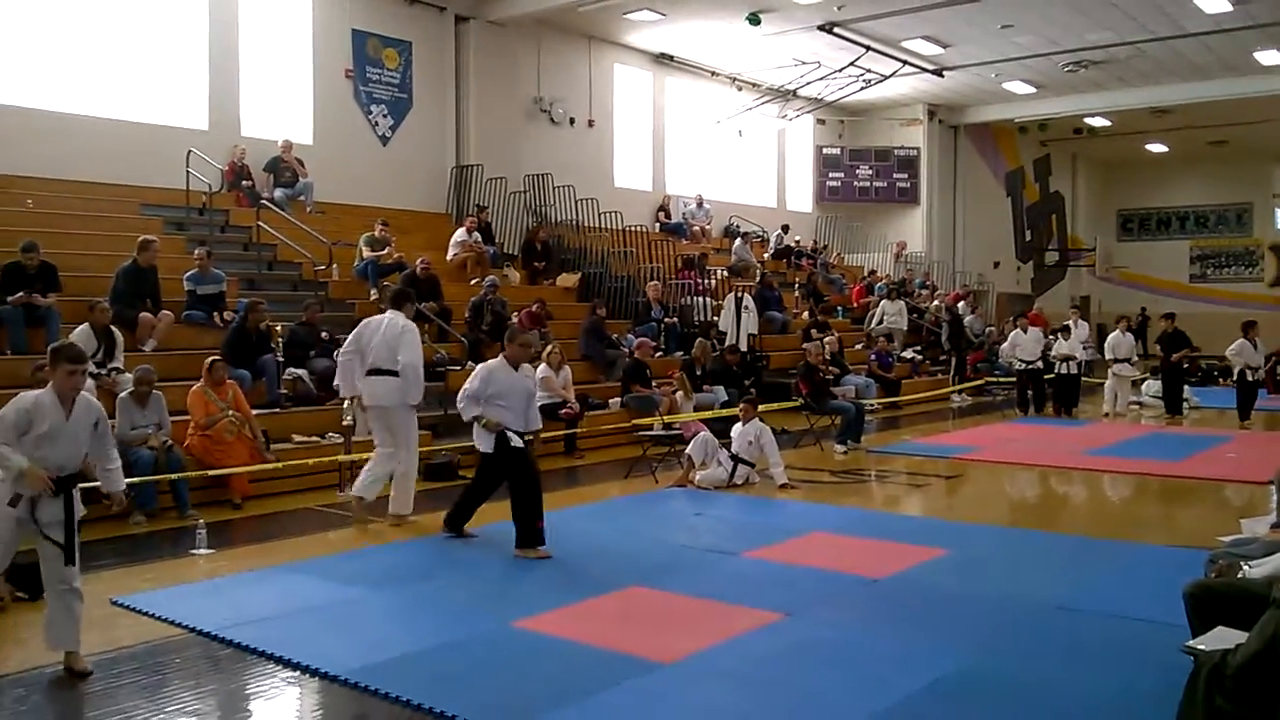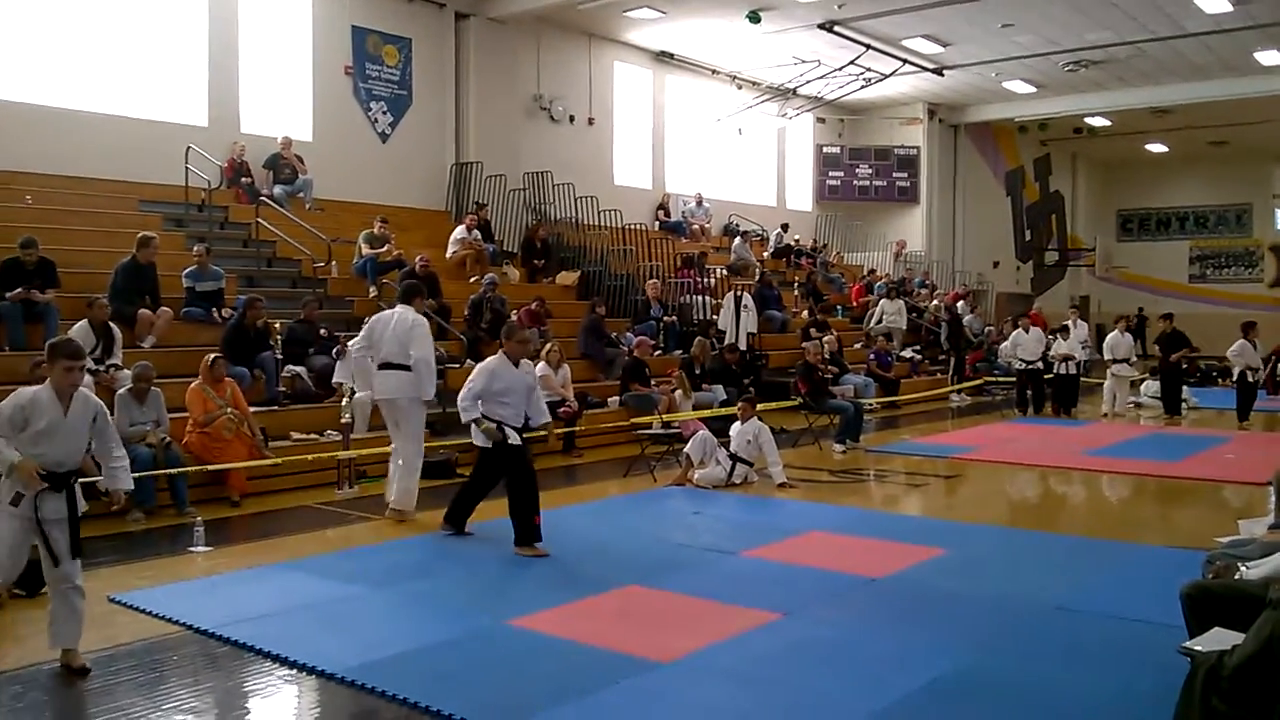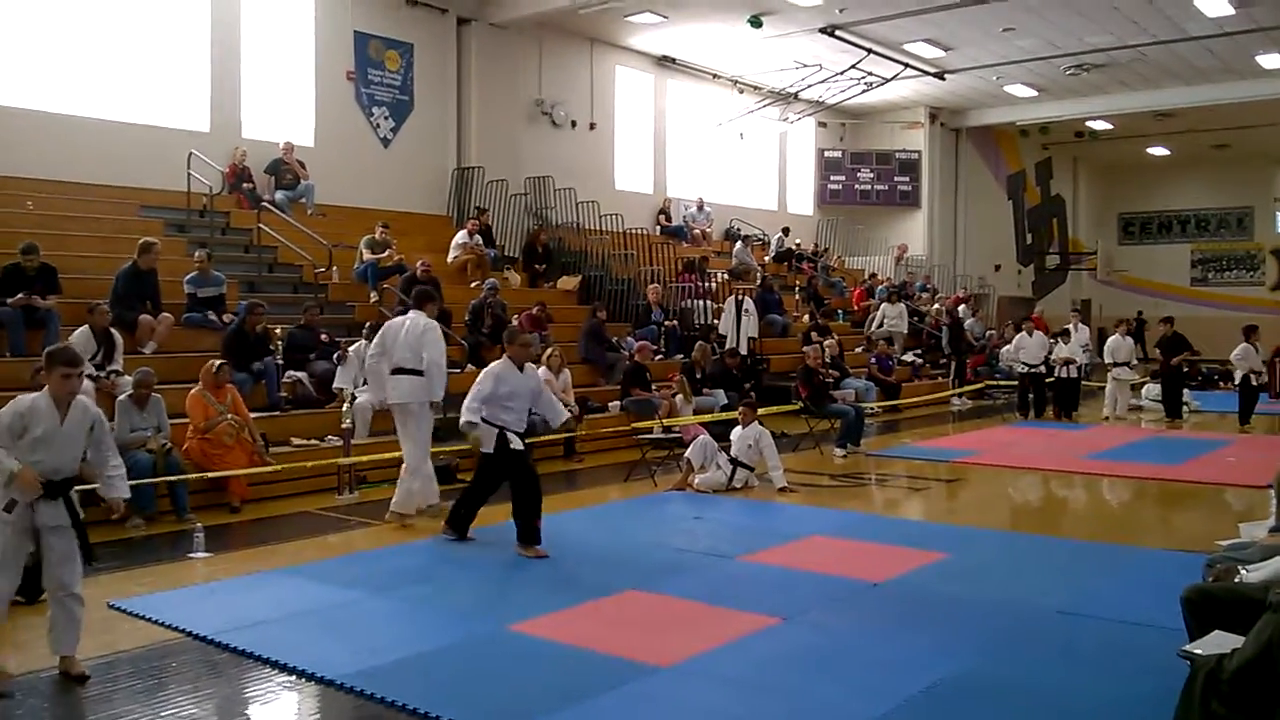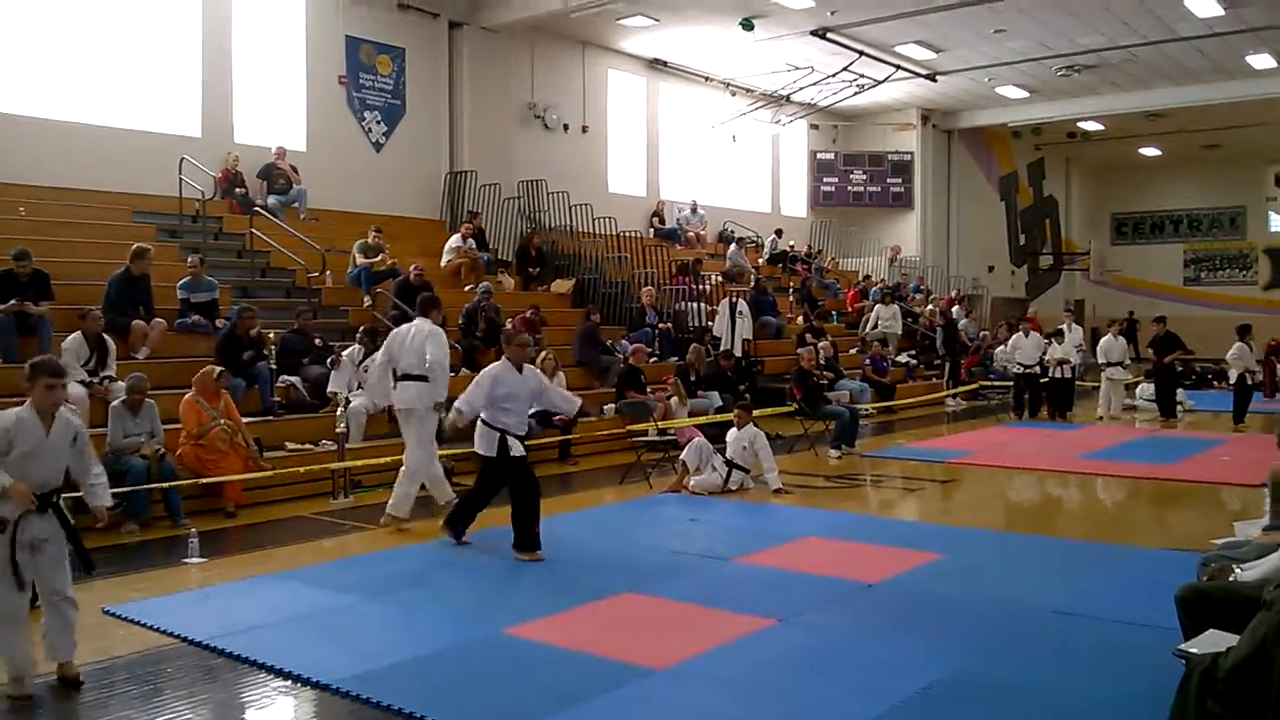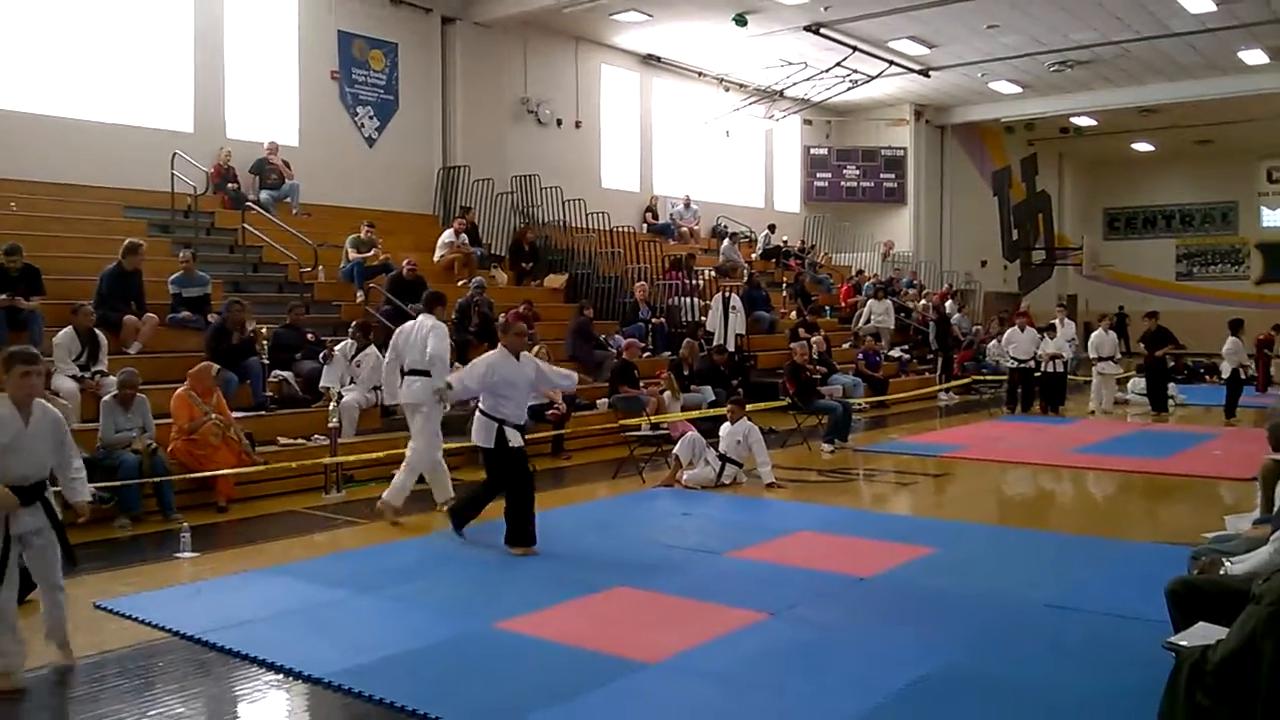
dt=0.1s
person 1, frame 1
left shoulder: (92, 410)
right shoulder: (28, 404)
left elbow: (105, 450)
left wrist: (113, 485)
left hip: (60, 501)
left knee: (65, 578)
left ankle: (69, 651)
person 1, frame 2
left shoulder: (92, 406)
left elbow: (110, 447)
left wrist: (117, 484)
left hip: (62, 498)
left knee: (67, 576)
left ankle: (68, 648)
person 1, frame 3
left shoulder: (90, 414)
left elbow: (106, 456)
left wrist: (114, 492)
left hip: (59, 504)
left knee: (66, 584)
left ankle: (67, 656)
person 1, frame 4
left shoulder: (72, 425)
left elbow: (88, 466)
left wrist: (98, 501)
left hip: (48, 515)
left knee: (59, 592)
left ankle: (64, 661)
person 1, frame 5
left shoulder: (50, 416)
left elbow: (67, 459)
left wrist: (78, 496)
left hip: (38, 507)
left knee: (52, 580)
left ankle: (58, 634)
person 2, frame 1
left shoulder: (367, 324)
right shoulder: (407, 327)
left elbow: (345, 356)
right elbow: (411, 364)
left wrist: (352, 390)
right wrist: (415, 396)
left hip: (372, 390)
right hip: (397, 392)
left knee: (386, 449)
right knee: (406, 452)
left ankle: (361, 495)
right ankle: (399, 510)
person 2, frame 2
left shoulder: (378, 319)
right shoulder: (417, 321)
left elbow: (357, 351)
right elbow: (423, 359)
right wrist: (427, 392)
left hip: (383, 384)
right hip: (407, 386)
left knee: (401, 443)
right knee: (411, 447)
left ankle: (397, 498)
right ankle: (399, 505)
person 2, frame 3
left shoulder: (391, 325)
right shoulder: (429, 326)
left elbow: (373, 359)
right elbow: (434, 362)
left wrist: (379, 394)
right wrist: (437, 395)
left hip: (395, 389)
right hip: (418, 390)
left knee: (413, 447)
right knee: (416, 451)
left ankle: (430, 501)
right ankle: (400, 509)
person 2, frame 4
left shoulder: (398, 332)
right shoulder: (434, 332)
left elbow: (381, 367)
right elbow: (437, 364)
left wrist: (389, 396)
right wrist: (440, 396)
left hip: (402, 395)
right hip: (423, 396)
left knee: (426, 452)
right knee: (417, 456)
left ankle: (446, 498)
right ankle: (395, 512)
person 2, frame 5
left shoulder: (404, 329)
right shoulder: (437, 327)
left elbow: (389, 365)
right elbow: (437, 356)
left wrist: (392, 397)
right wrist: (442, 386)
left hip: (408, 390)
right hip: (427, 390)
left knee: (431, 446)
right knee: (421, 449)
left ankle: (444, 497)
right ankle: (390, 501)
person 3, frame 1
left shoulder: (528, 373)
right shoulder: (488, 370)
left elbow: (530, 406)
right elbow: (464, 399)
left wrist: (534, 434)
right wrist: (483, 421)
left hip: (515, 436)
right hip: (495, 438)
left knee: (483, 484)
right knee: (527, 482)
left ankle: (453, 524)
right ankle: (527, 544)
person 3, frame 2
left shoulder: (527, 368)
right shoulder: (490, 367)
left elbow: (534, 401)
right elbow: (466, 400)
left wrist: (547, 427)
right wrist: (483, 426)
left hip: (513, 432)
right hip: (494, 434)
left knee: (482, 480)
right knee: (523, 479)
left ankle: (453, 521)
right ankle: (525, 541)
person 3, frame 3
left shoulder: (532, 373)
right shoulder: (495, 372)
left elbow: (546, 401)
right elbow: (473, 403)
left wrist: (568, 422)
right wrist: (472, 431)
left hip: (512, 436)
right hip: (495, 437)
left knee: (482, 485)
right knee: (527, 483)
left ankle: (455, 526)
right ankle: (527, 542)
person 3, frame 4
left shoulder: (531, 375)
right shoulder: (493, 374)
left elbow: (554, 395)
right elbow: (471, 398)
left wrist: (581, 406)
right wrist: (456, 417)
left hip: (512, 440)
right hip: (496, 441)
left knee: (485, 488)
right knee: (527, 488)
left ankle: (453, 526)
right ankle: (525, 546)
person 3, frame 5
left shoulder: (529, 362)
right shoulder: (490, 362)
left elbow: (555, 375)
right elbow: (466, 379)
left wrist: (583, 380)
right wrist: (447, 388)
left hip: (512, 431)
right hip: (494, 432)
left knee: (498, 482)
right knee: (520, 484)
left ankle: (459, 515)
right ankle: (518, 540)
